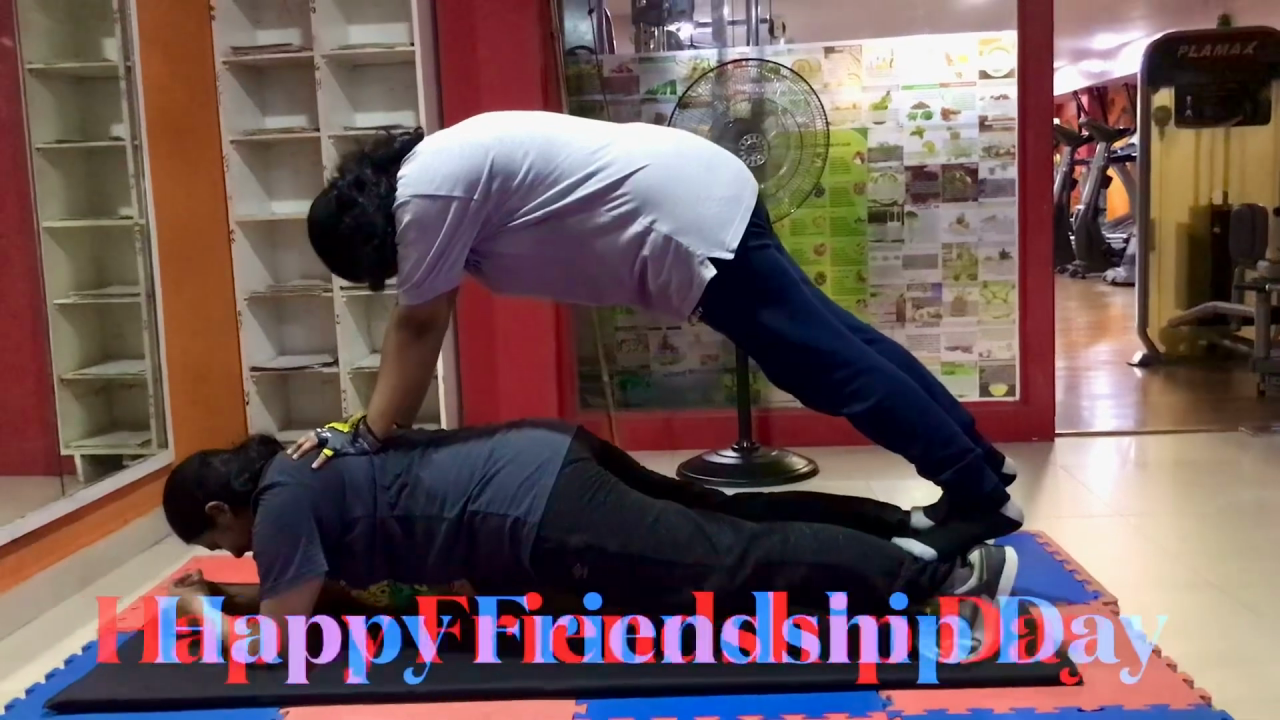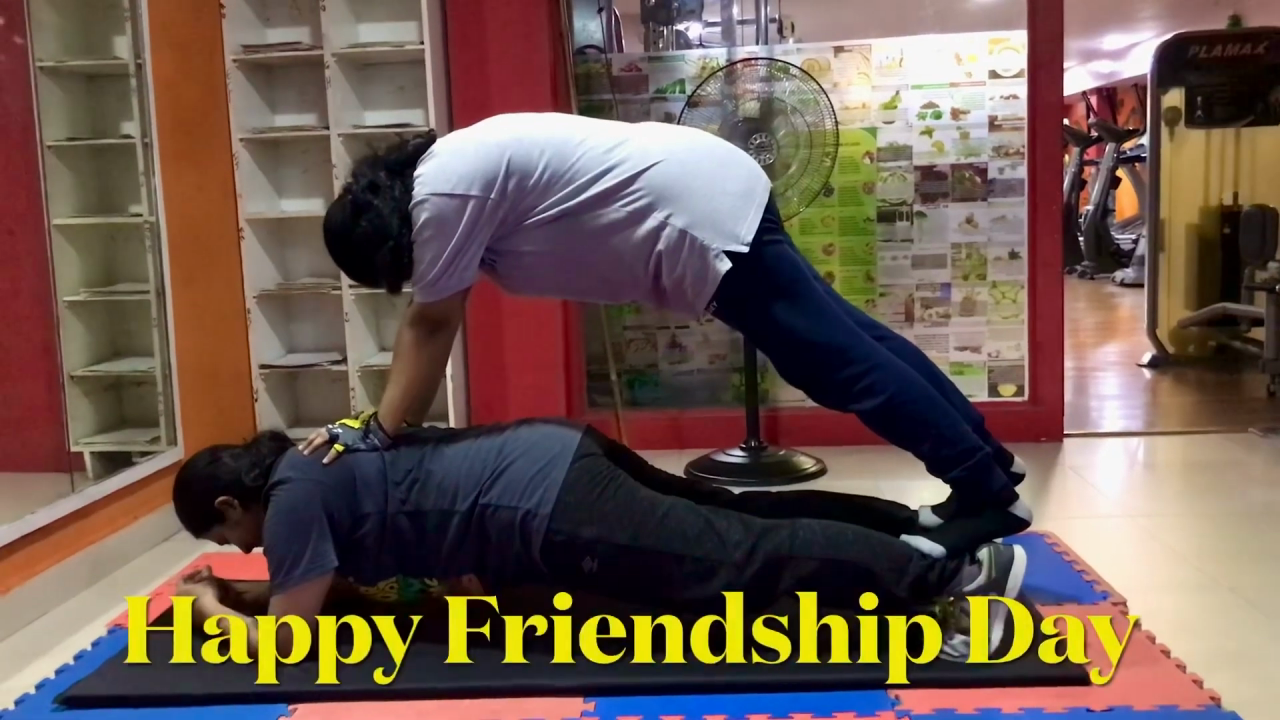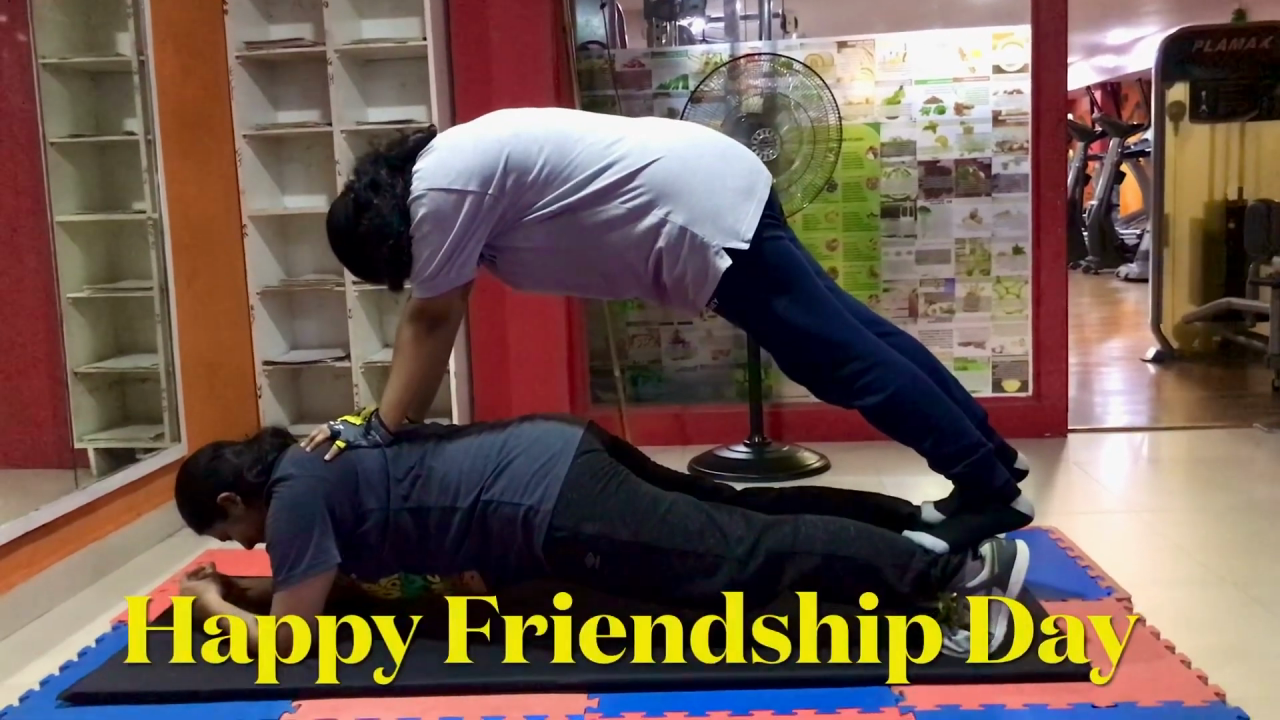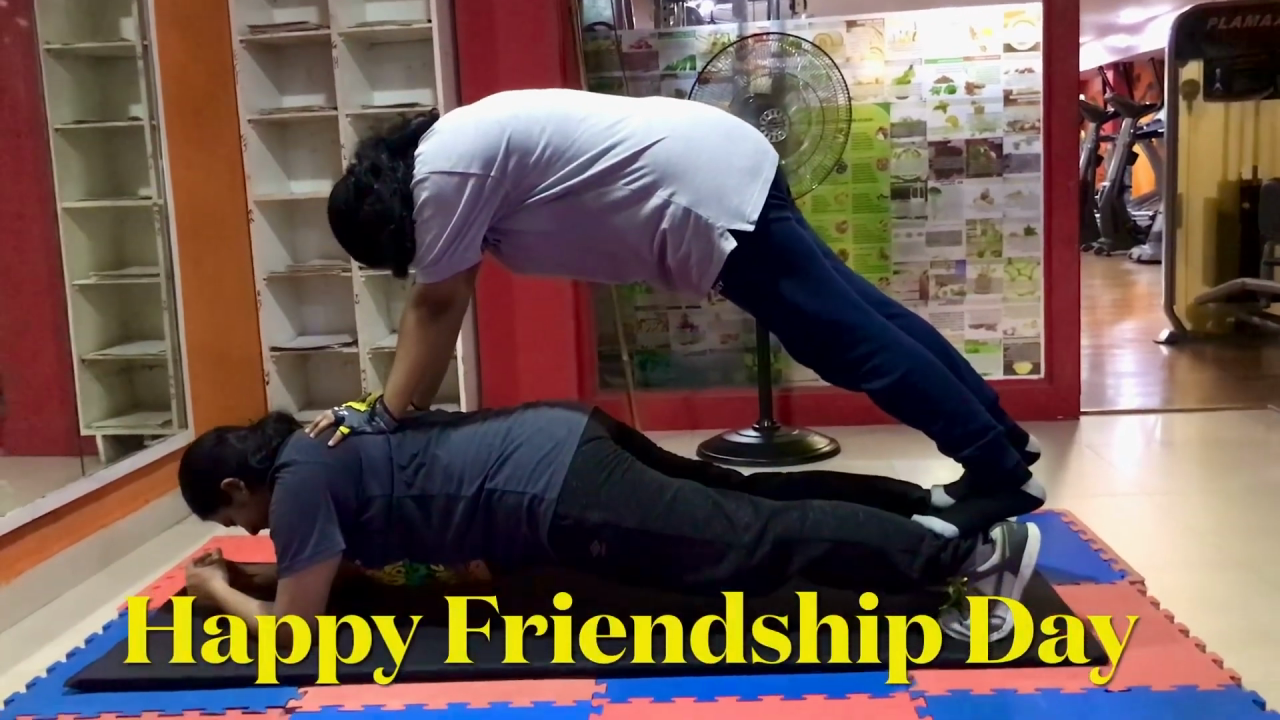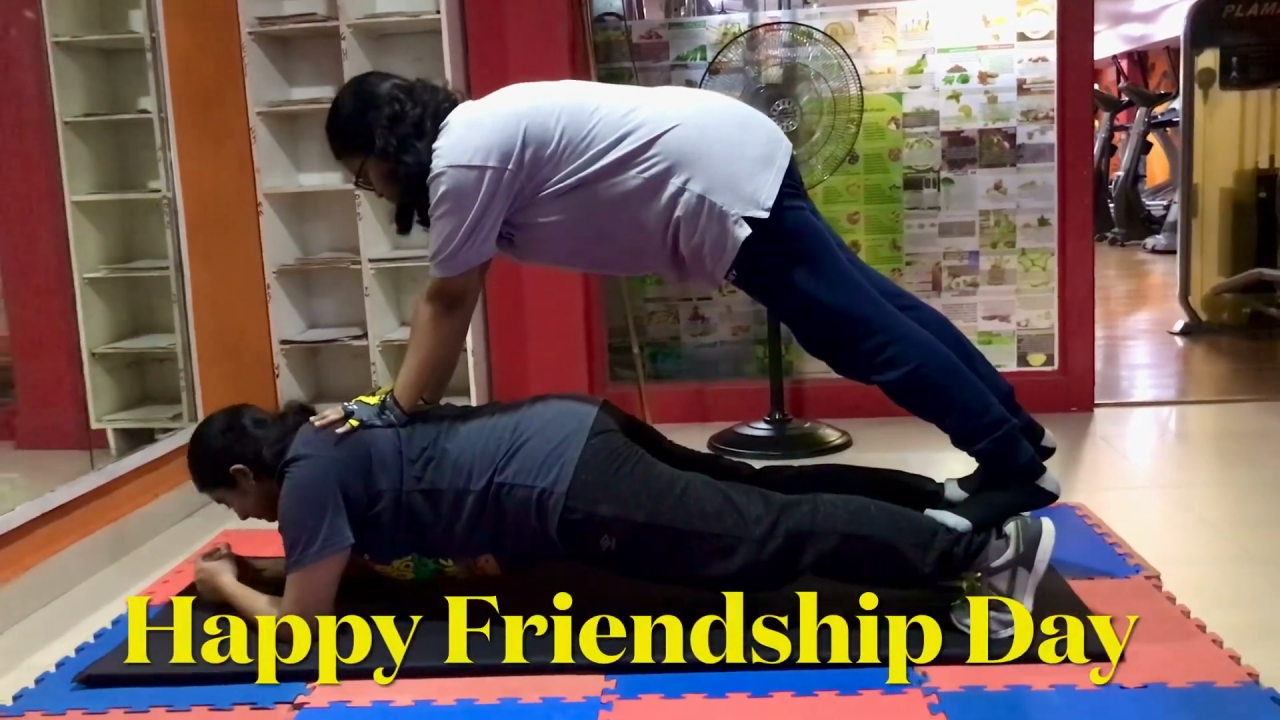
dt=0.7s
person 1, frame 1
left shoulder: (282, 503)
right shoulder: (301, 468)
left elbow: (279, 643)
right elbow: (331, 575)
left wrist: (200, 613)
right wrist: (257, 589)
left hip: (537, 514)
right hip: (540, 462)
left knee: (739, 567)
right knee: (730, 524)
left ankle: (949, 574)
right ankle: (913, 530)
person 1, frame 2
left shoulder: (293, 499)
right shoulder: (312, 465)
left elbow: (288, 640)
right elbow: (342, 571)
left wrist: (211, 609)
left hip: (546, 510)
right hip: (551, 457)
left knee: (745, 562)
right knee: (737, 523)
left ankle: (955, 573)
right ankle: (922, 532)
person 1, frame 3
left shoulder: (294, 495)
right shoulder: (314, 462)
left elbow: (291, 639)
right elbow: (358, 566)
left wrist: (215, 606)
right wrist: (269, 580)
left hip: (550, 506)
right hip: (553, 455)
left knee: (749, 559)
right knee: (739, 519)
left ankle: (959, 568)
right ankle: (925, 527)
person 1, frame 4
left shoulder: (298, 481)
right shoulder: (318, 447)
left elbow: (294, 627)
right elbow: (332, 562)
left wrist: (218, 592)
right wrist: (273, 567)
left hip: (555, 494)
right hip: (558, 440)
left knee: (756, 545)
right knee: (748, 505)
left ankle: (972, 551)
right ankle: (937, 508)
person 1, frame 5
left shoulder: (307, 474)
right shoulder: (326, 438)
left elbow: (302, 622)
right elbow: (353, 550)
left wrist: (227, 586)
right wrist: (284, 558)
left hip: (569, 488)
right hip: (568, 435)
left knee: (770, 539)
right knee: (761, 498)
left ankle: (988, 547)
right ankle: (946, 503)
person 2, frame 1
left shoulder: (425, 191)
right shoulder: (445, 167)
left elbow: (416, 327)
right elbow: (422, 324)
left wrist: (365, 439)
right wrist: (372, 431)
left hip: (687, 219)
right hip: (701, 191)
left knee: (833, 369)
right knee: (838, 344)
left ankle: (980, 494)
right ankle: (979, 462)
person 2, frame 2
left shoulder: (441, 190)
right shoulder: (459, 170)
left elbow: (430, 325)
right elbow: (434, 323)
left wrist: (377, 435)
right wrist: (382, 425)
left hip: (702, 216)
right hip: (715, 189)
left knee: (843, 364)
right knee: (849, 341)
left ankle: (987, 493)
right ankle: (989, 464)
person 2, frame 3
left shoulder: (440, 185)
right shoulder: (457, 165)
left elbow: (429, 322)
right elbow: (435, 317)
left wrist: (378, 432)
right wrist: (385, 423)
left hip: (701, 210)
right hip: (715, 185)
left knee: (846, 361)
right knee: (851, 336)
left ankle: (990, 488)
right ankle: (991, 458)
person 2, frame 4
left shoulder: (443, 168)
right shoulder: (460, 149)
left elbow: (435, 308)
right elbow: (440, 304)
left wrist: (383, 421)
right wrist: (391, 411)
left hip: (706, 192)
right hip: (722, 163)
left knee: (854, 342)
right knee: (859, 317)
left ankle: (1000, 472)
right ankle: (1002, 442)
person 2, frame 5
left shoulder: (462, 156)
right shoulder: (474, 134)
left elbow: (448, 301)
right elbow: (449, 298)
left wrist: (392, 414)
right wrist: (398, 406)
left hip: (722, 182)
right hip: (735, 156)
left knee: (866, 336)
right knee: (873, 310)
left ankle: (1015, 467)
right ankle: (1017, 433)
